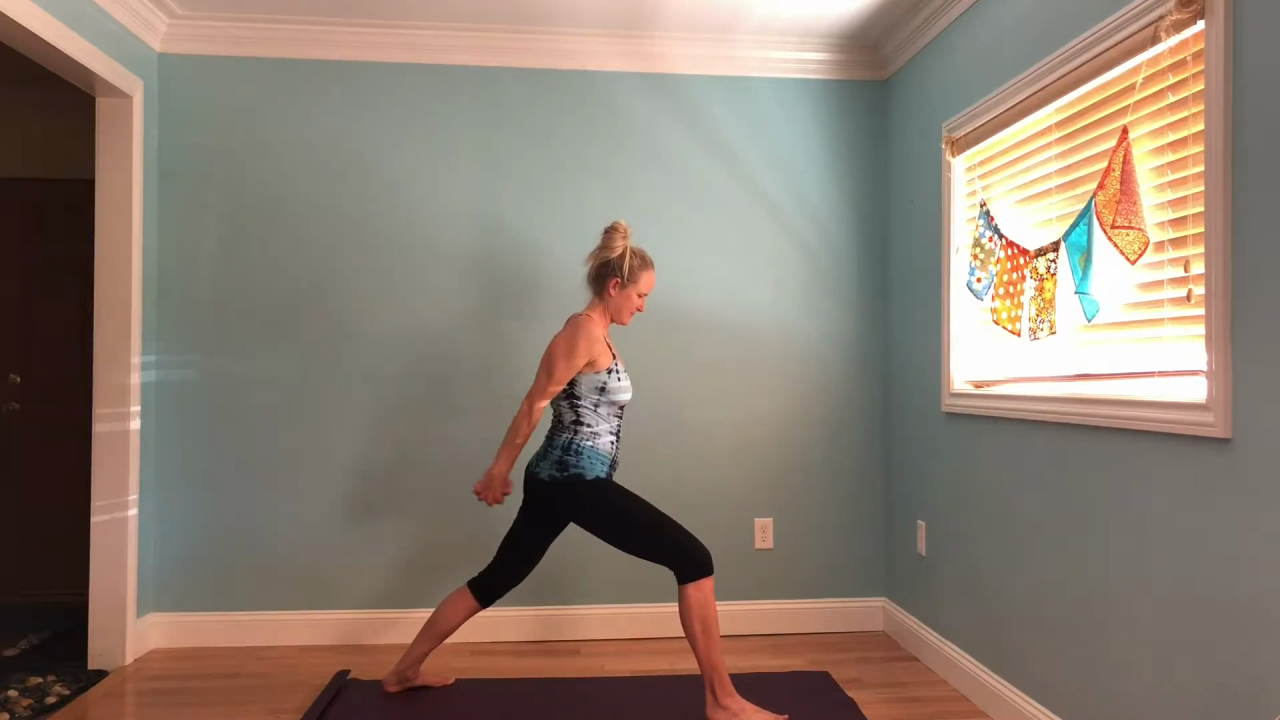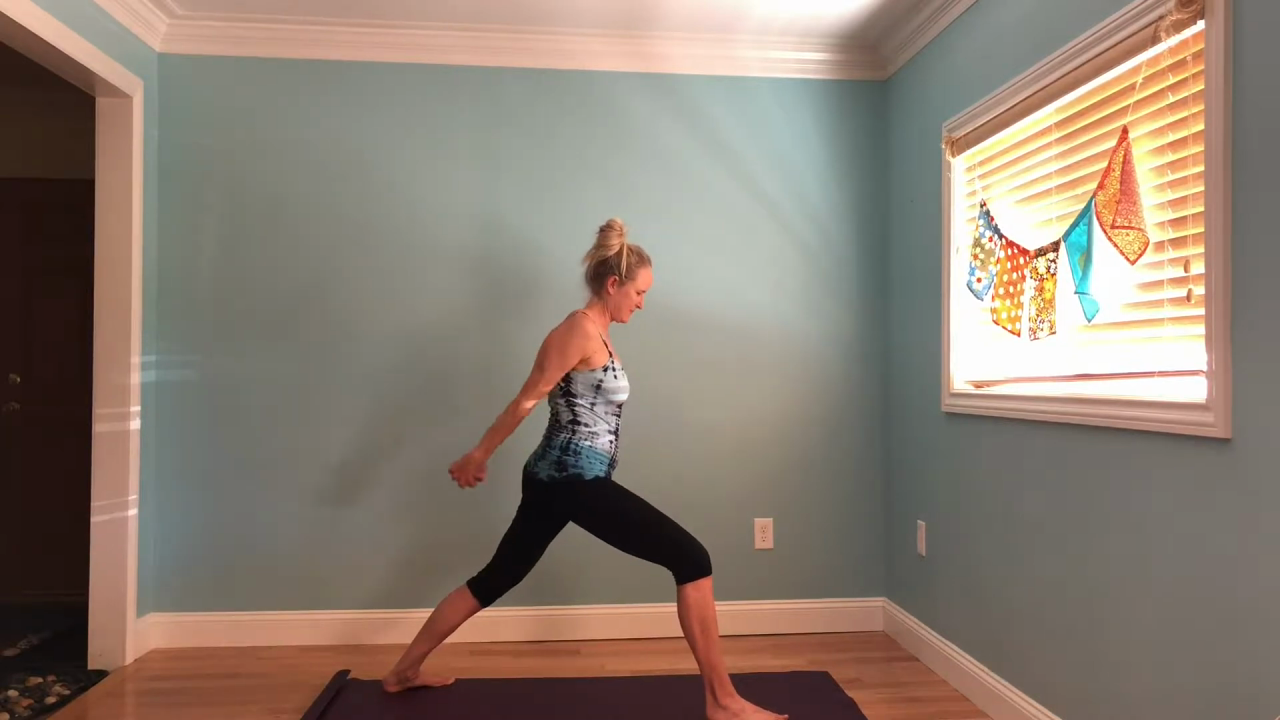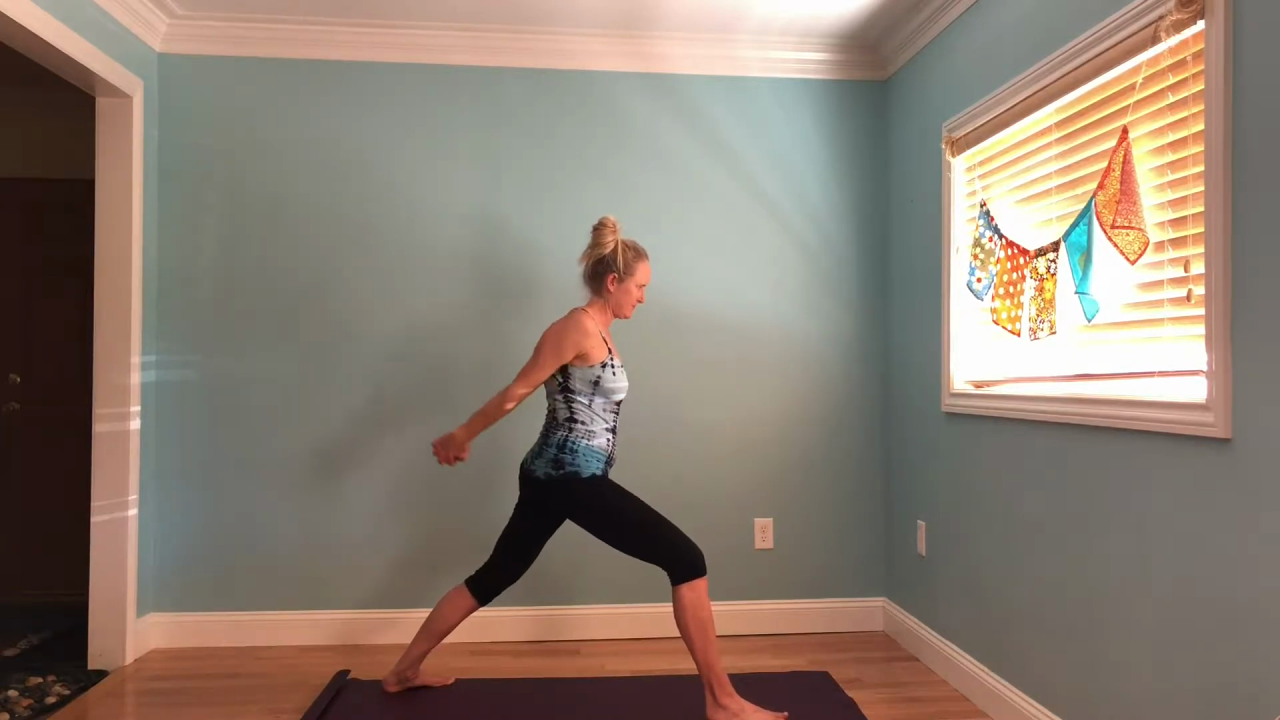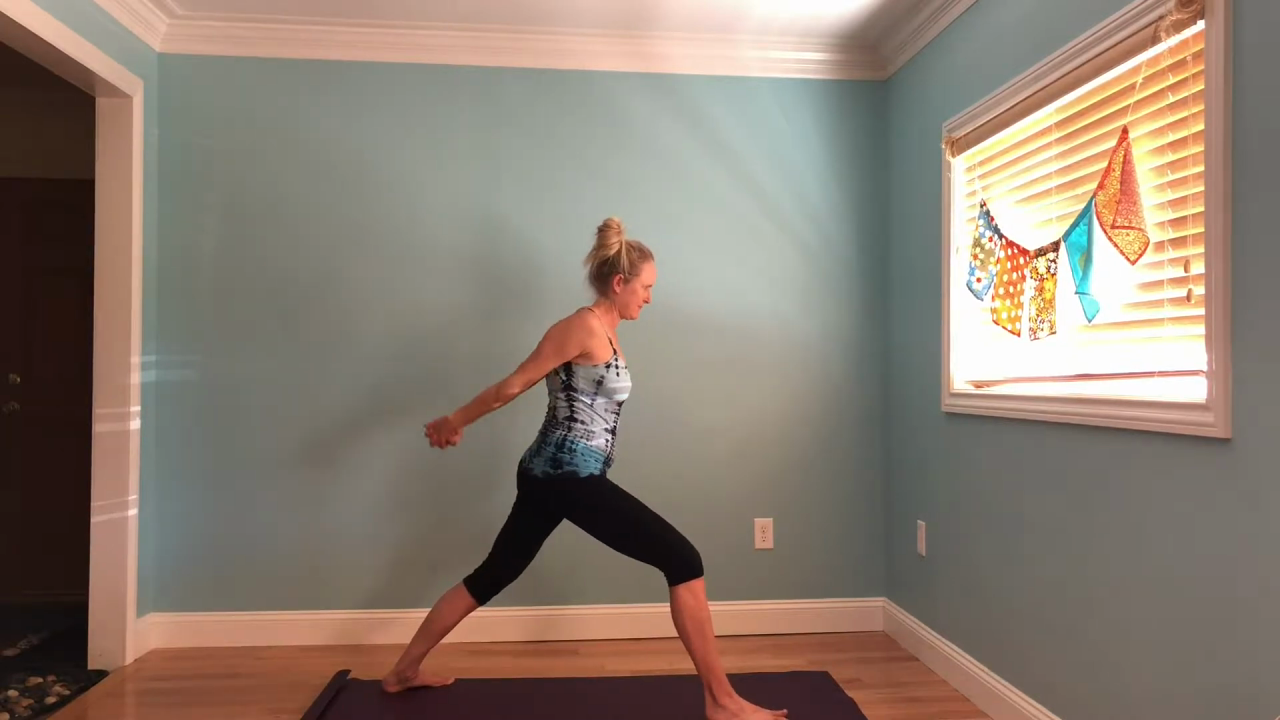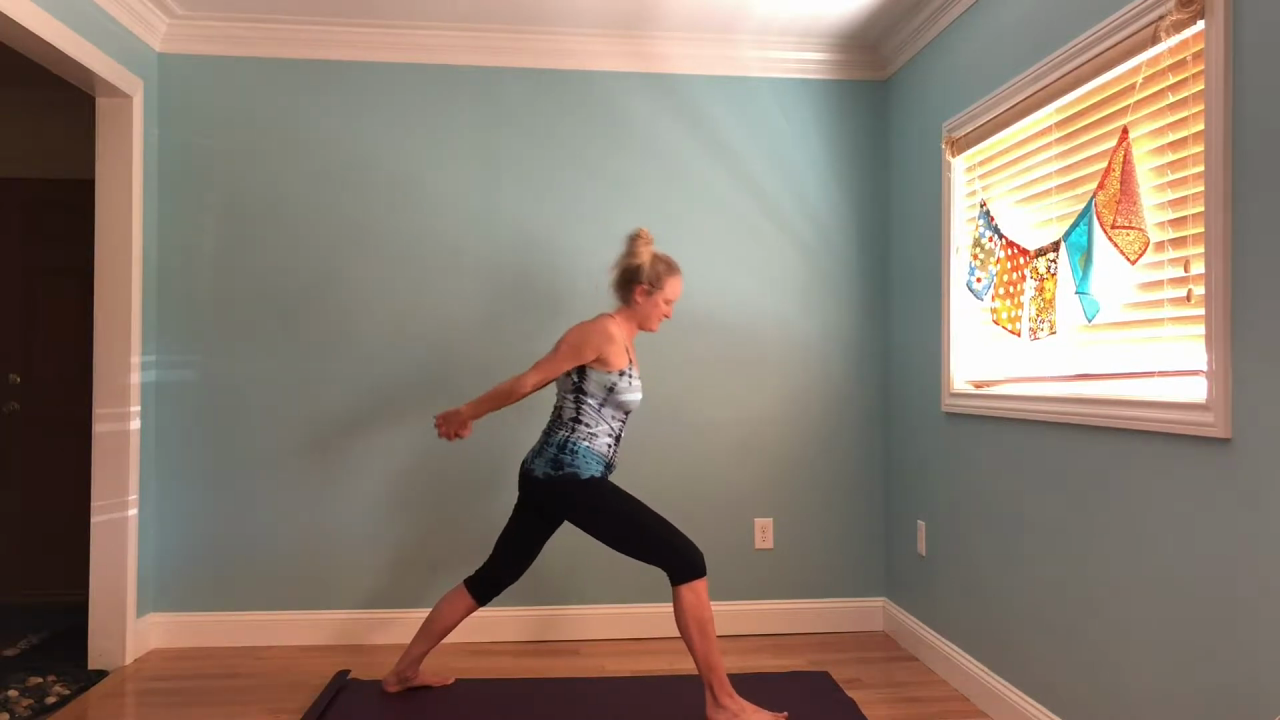
dt=0.2s
person 1, frame 1
left shoulder: (592, 332)
right shoulder: (585, 331)
left elbow: (545, 403)
right elbow: (535, 403)
left wrist: (503, 470)
right wrist: (500, 469)
left hip: (558, 477)
right hip: (579, 480)
left knee: (496, 579)
right knee: (693, 560)
left ankle: (404, 670)
person 1, frame 2
left shoulder: (595, 333)
right shoulder: (580, 330)
left elbow: (534, 400)
right elbow: (526, 400)
left wrist: (478, 456)
right wrist: (478, 455)
left hip: (557, 476)
right hip: (577, 479)
left knee: (496, 578)
right knee: (692, 561)
left ankle: (404, 670)
person 1, frame 3
left shoulder: (598, 331)
right shoulder: (580, 327)
left elbow: (523, 392)
right elbow: (517, 390)
right wrist: (463, 435)
left hip: (554, 474)
right hip: (573, 476)
left knee: (493, 576)
right knee: (686, 561)
left ankle: (404, 670)
person 1, frame 4
left shoulder: (604, 332)
right shoulder: (585, 326)
left elbow: (521, 385)
right elbow: (515, 383)
right wrist: (457, 419)
left hip: (551, 473)
right hip: (570, 475)
left knee: (491, 576)
right knee: (683, 562)
left ankle: (403, 670)
person 1, frame 5
left shoulder: (621, 340)
right shoulder: (606, 332)
left elbow: (534, 383)
right elbow: (529, 380)
left wrist: (468, 416)
right wrist: (470, 412)
left hip: (552, 475)
right hip: (571, 476)
left knee: (493, 576)
right knee: (685, 561)
left ankle: (404, 670)
